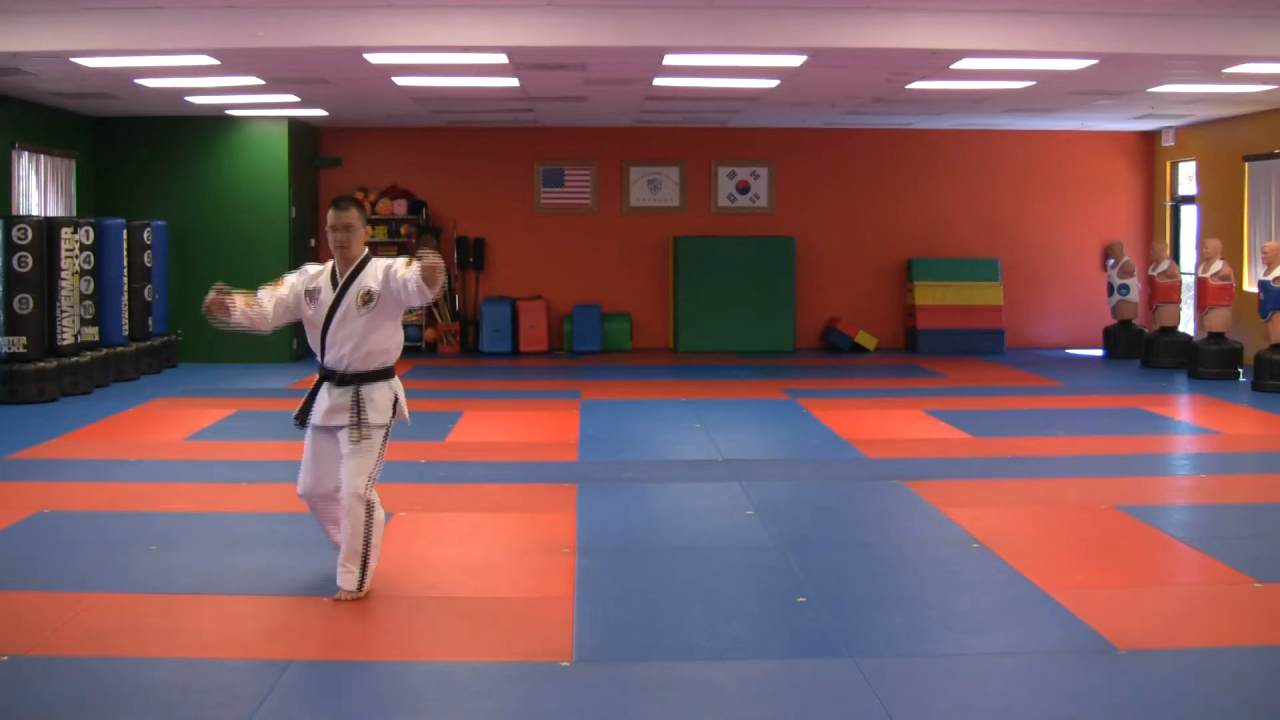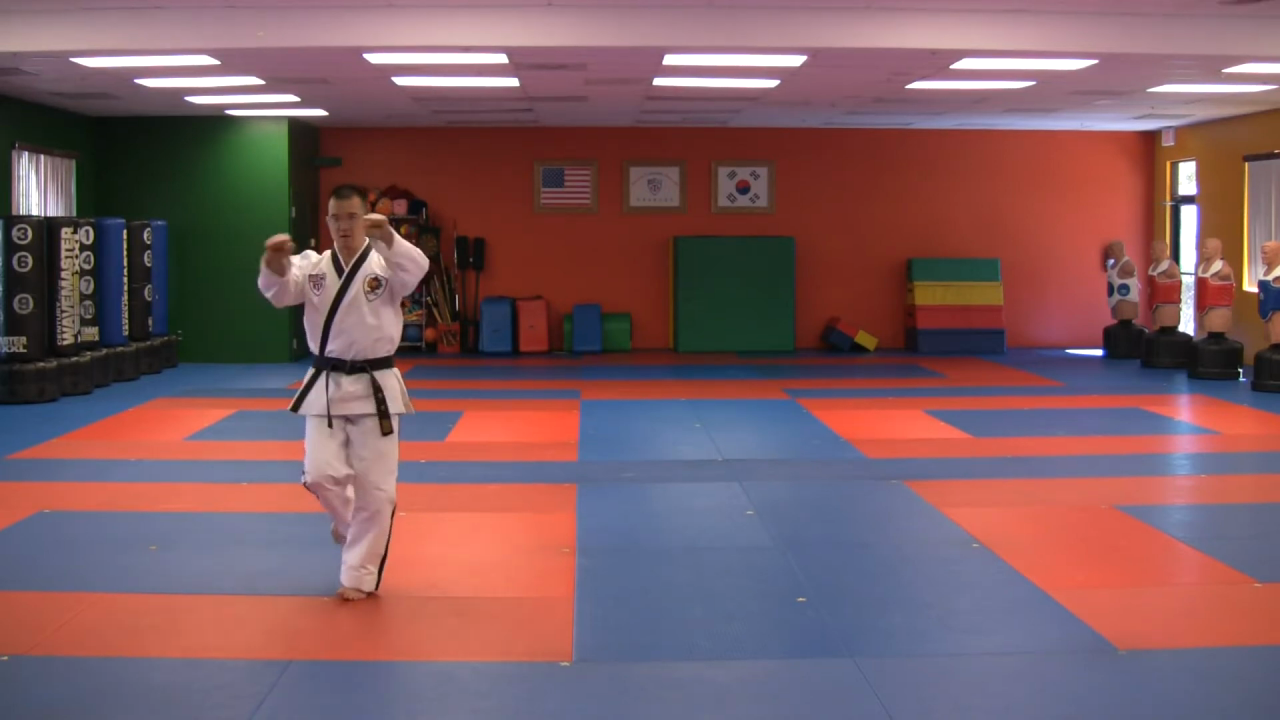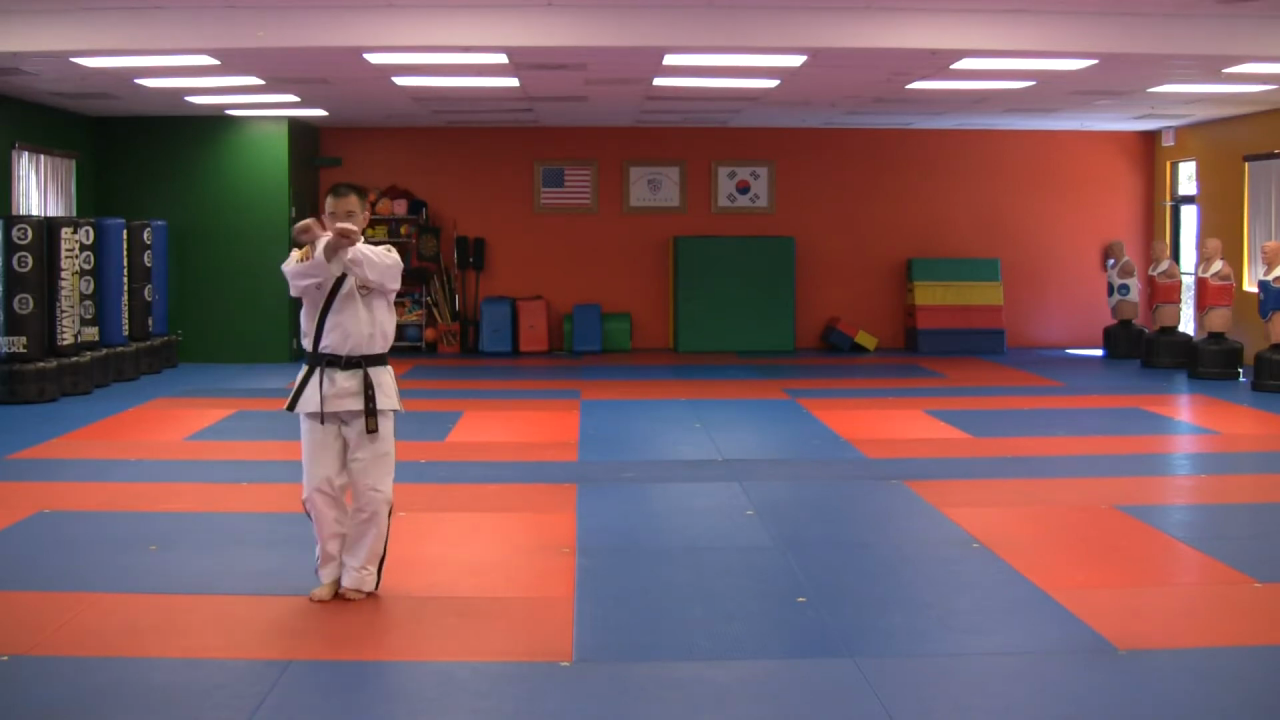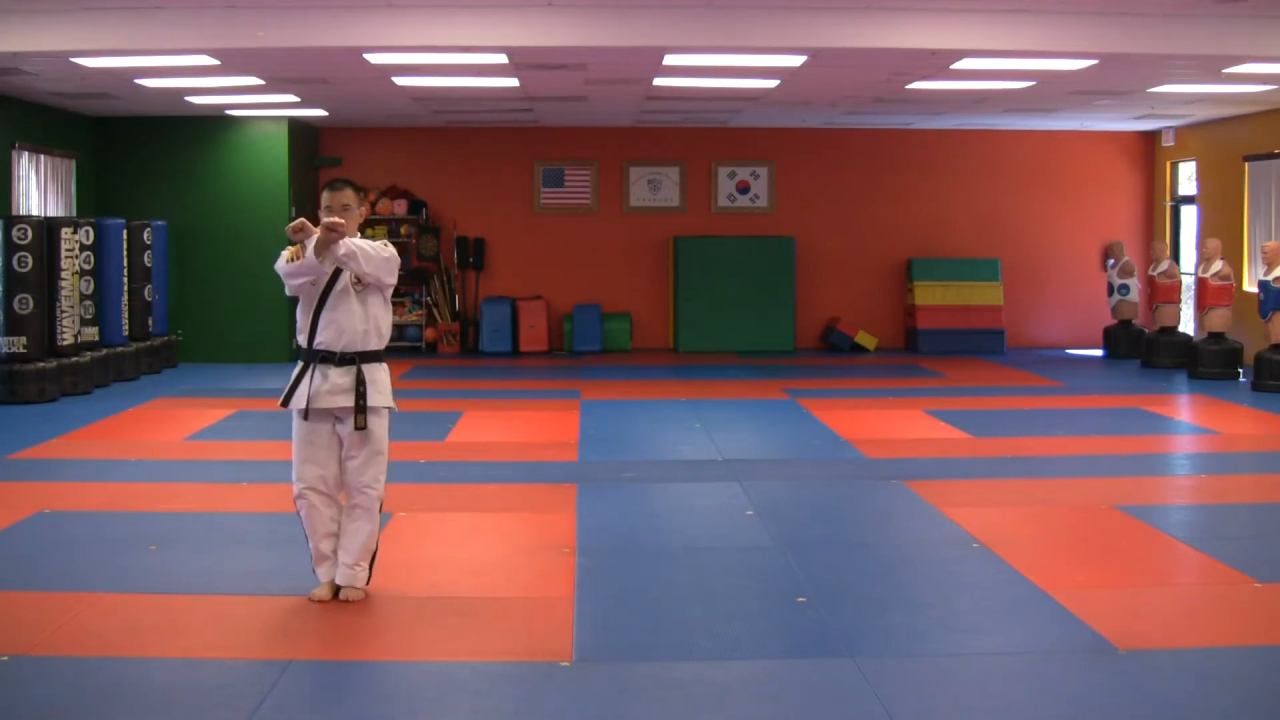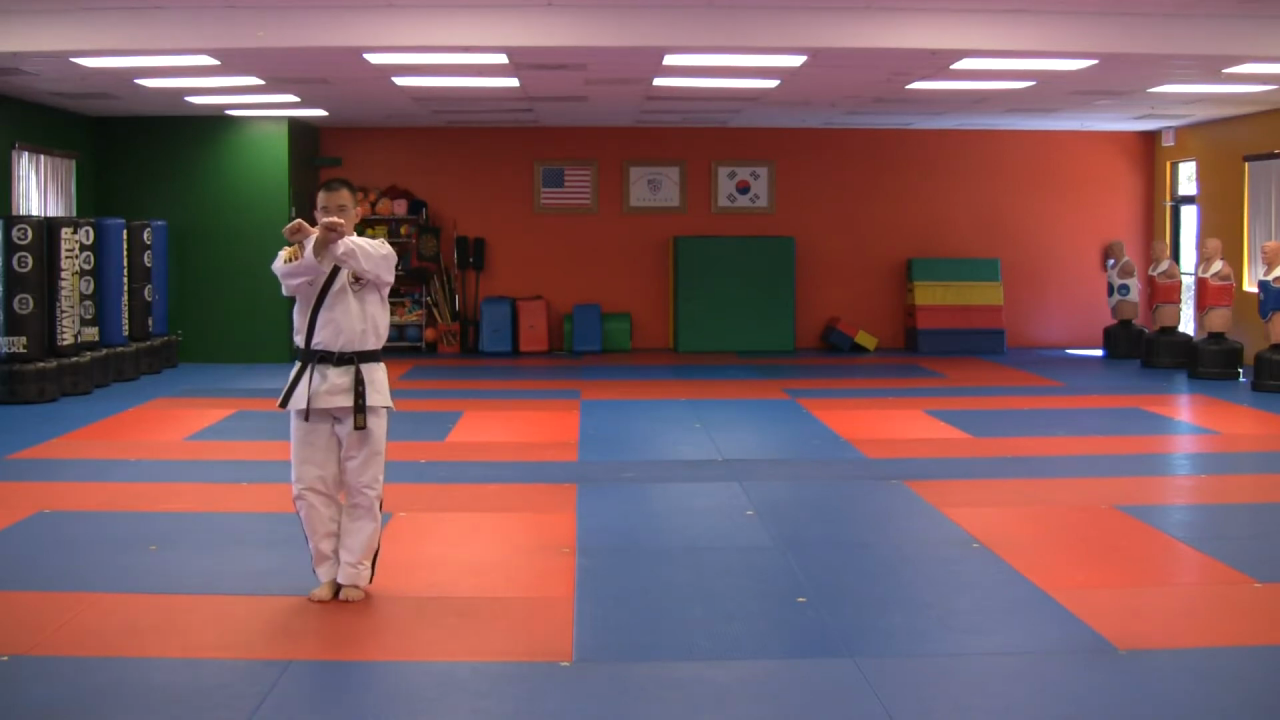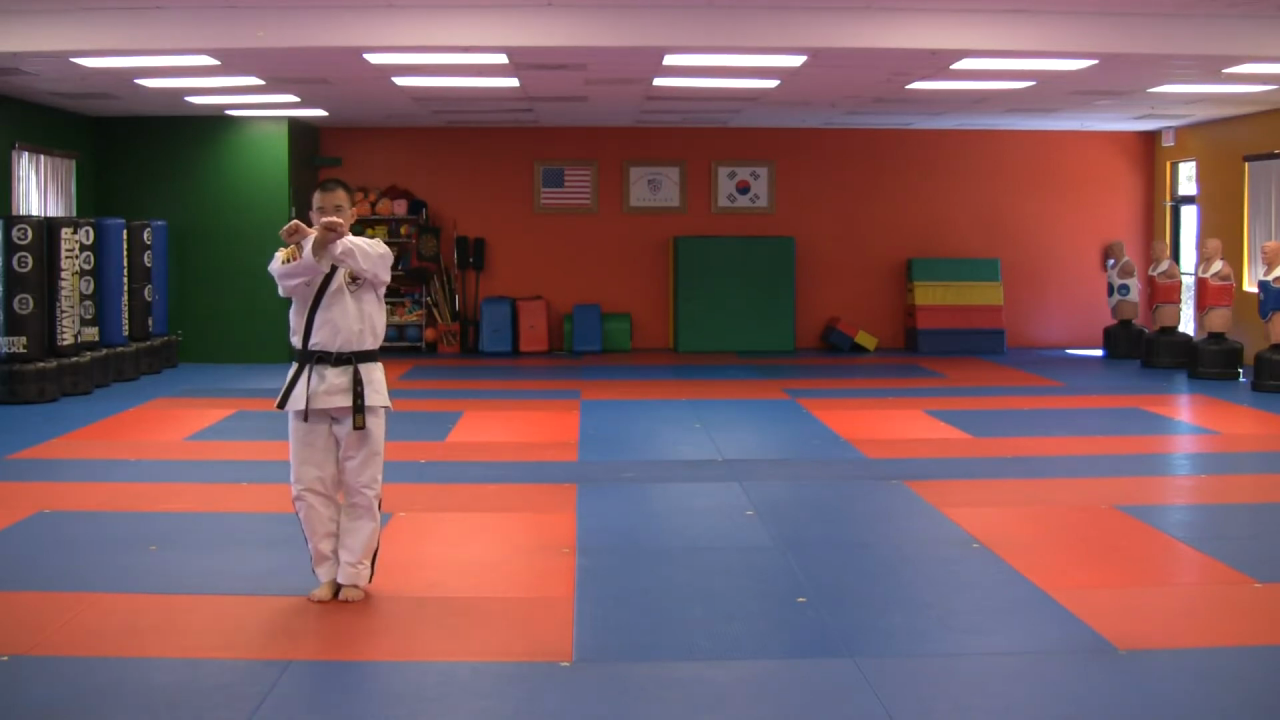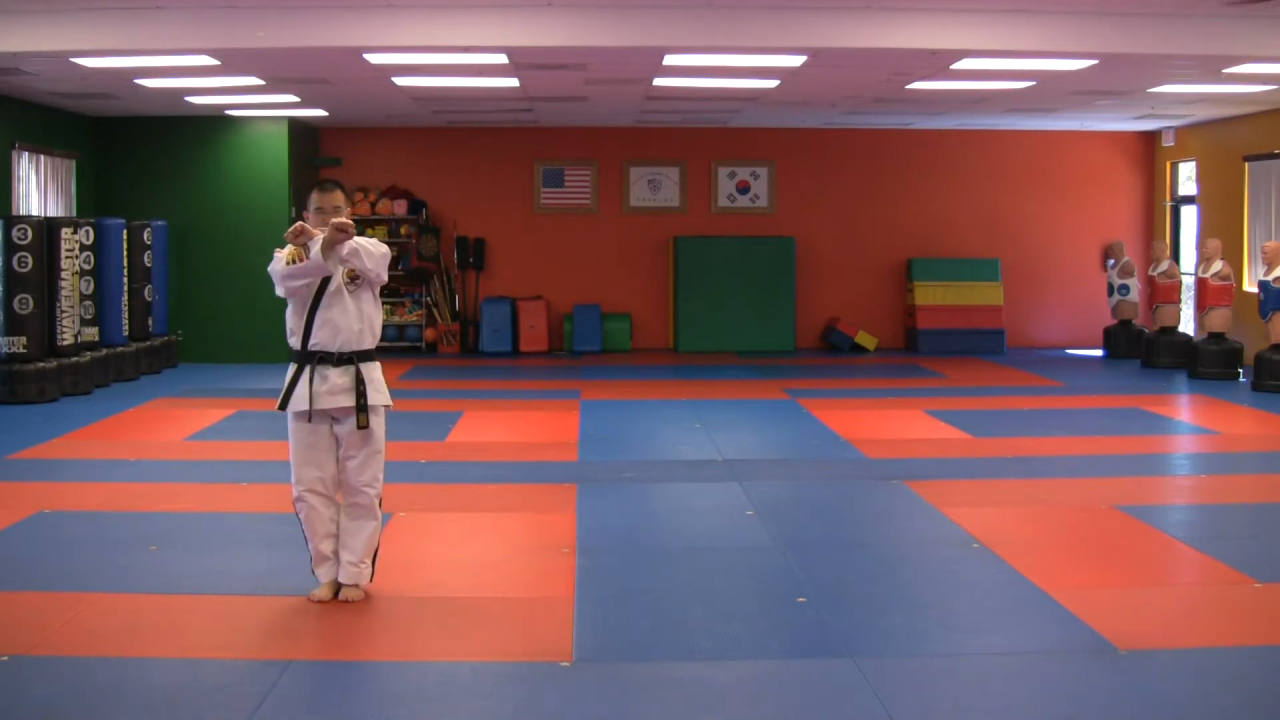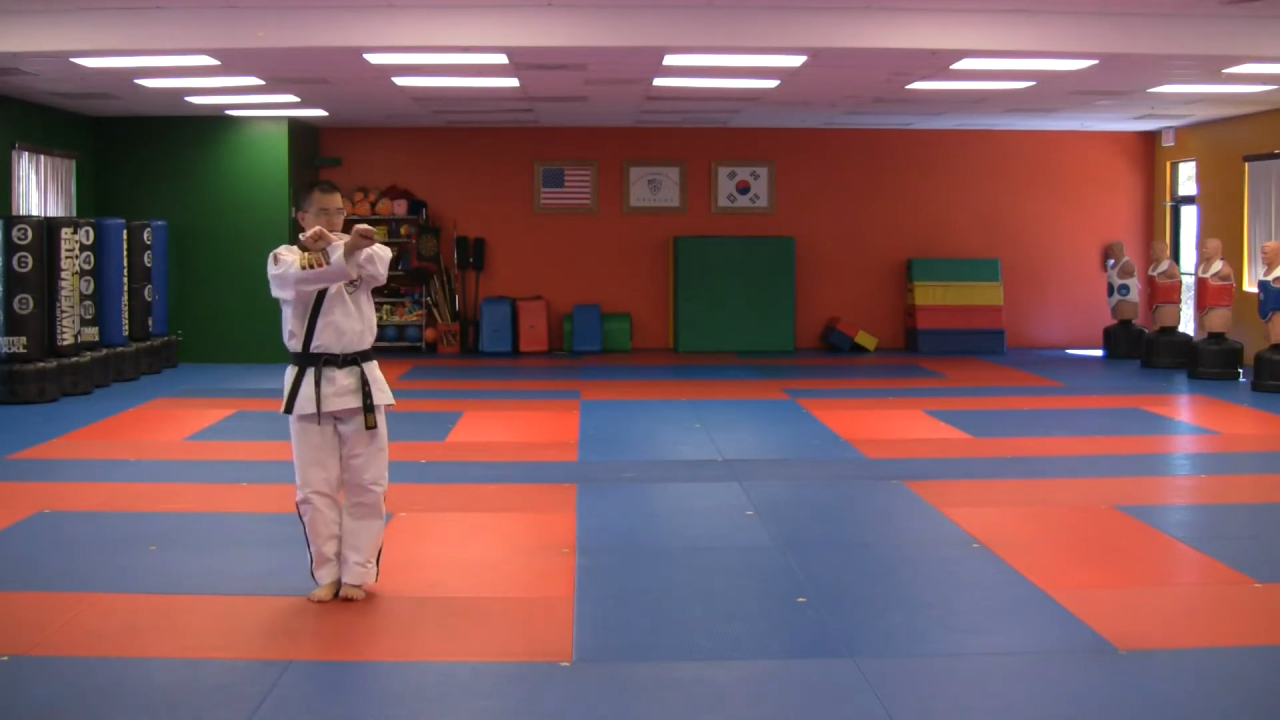
dt=0.3s
person 1, frame 1
left shoulder: (387, 273)
right shoulder: (309, 278)
left elbow: (417, 288)
right elbow: (266, 308)
left wrist: (431, 275)
right wrist: (230, 307)
left hip: (372, 397)
right hip: (327, 395)
left knee: (355, 488)
right knee: (314, 486)
left ankle: (352, 579)
right ankle: (352, 543)
person 1, frame 2
left shoulder: (385, 262)
right shoulder: (312, 265)
left elbow: (414, 269)
right elbow: (280, 288)
left wrist: (387, 237)
right wrist: (275, 261)
left hip: (375, 388)
right hip: (326, 386)
left knee: (377, 487)
right knee: (320, 474)
left ankle: (360, 576)
right ankle: (349, 518)
person 1, frame 3
left shoulder: (383, 259)
right shoulder: (311, 256)
left elbow: (370, 266)
right elbow: (299, 274)
left wrist: (328, 241)
right wrist: (328, 246)
left hip: (369, 386)
right hip: (319, 385)
left knee: (372, 490)
right knee: (319, 487)
left ankle: (360, 576)
right ankle: (331, 573)
person 1, frame 4
left shoulder: (381, 255)
right shoulder: (304, 254)
left elbow: (368, 262)
right elbow: (291, 271)
left wrist: (330, 241)
right wrist: (319, 243)
left hip: (364, 381)
right hip: (314, 380)
left knee: (363, 486)
right knee: (312, 485)
left ankle: (352, 575)
right ankle: (327, 573)
person 1, frame 5
left shoulder: (377, 254)
right shoulder: (302, 255)
left elbow: (367, 260)
right elbow: (288, 271)
left wrist: (325, 240)
right wrist: (317, 243)
left hip: (362, 381)
right hip: (312, 381)
left knee: (362, 485)
right knee: (312, 485)
left ankle: (354, 574)
right ankle: (328, 573)
person 1, frame 6
left shoulder: (373, 254)
right shoulder: (297, 254)
left elbow: (364, 259)
right elbow: (285, 273)
left wrist: (327, 240)
right wrist: (316, 243)
left hip: (360, 381)
right hip: (310, 381)
left knee: (362, 485)
right knee: (310, 485)
left ankle: (353, 574)
right ankle: (328, 573)
person 1, frame 7
left shoulder: (364, 253)
right shoulder: (291, 255)
left elbow: (374, 258)
right elbow: (289, 274)
left wrist: (331, 240)
right wrist: (324, 244)
left hip: (359, 380)
right hip: (309, 383)
left knee: (362, 485)
right knee: (311, 485)
left ankle: (353, 574)
right ankle: (328, 574)
person 1, frame 8
left shoulder: (361, 252)
right shoulder: (284, 257)
left elbow: (377, 263)
right elbow: (301, 276)
left wrist: (349, 246)
right wrist: (345, 249)
left hip: (359, 381)
right hip: (311, 384)
left knee: (367, 484)
right knee: (315, 487)
left ankle: (357, 574)
right ankle: (328, 575)
